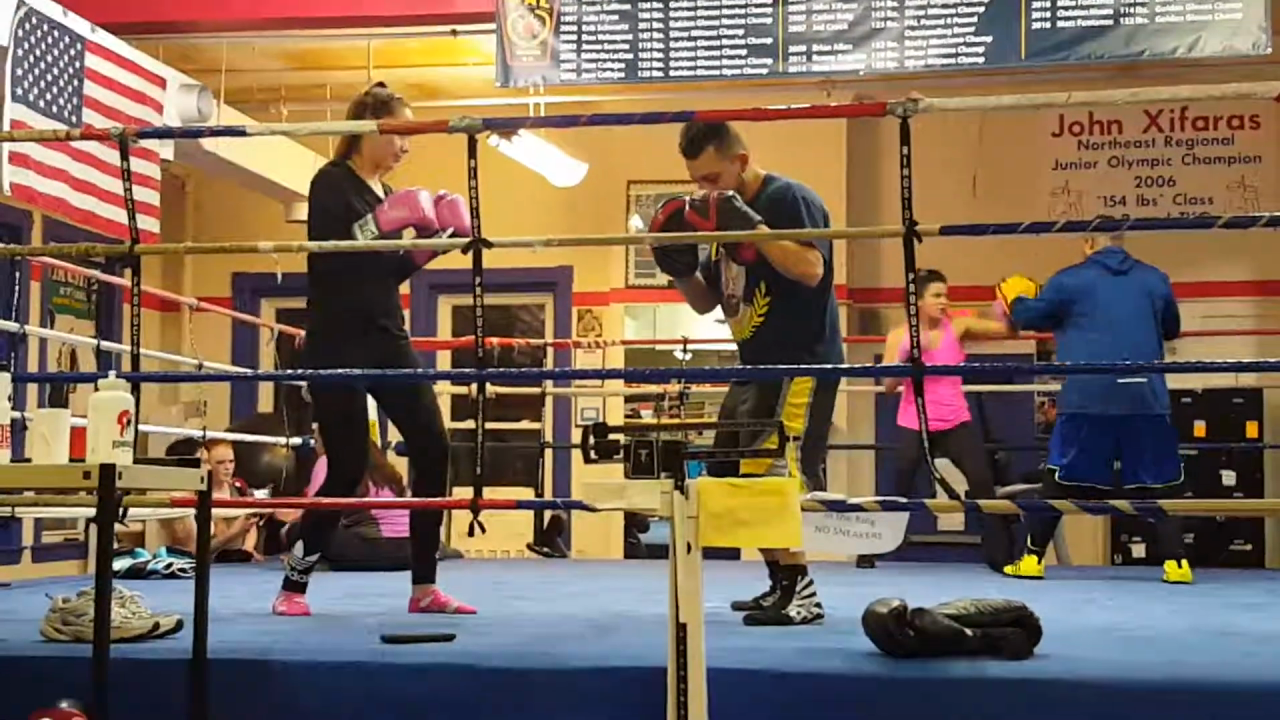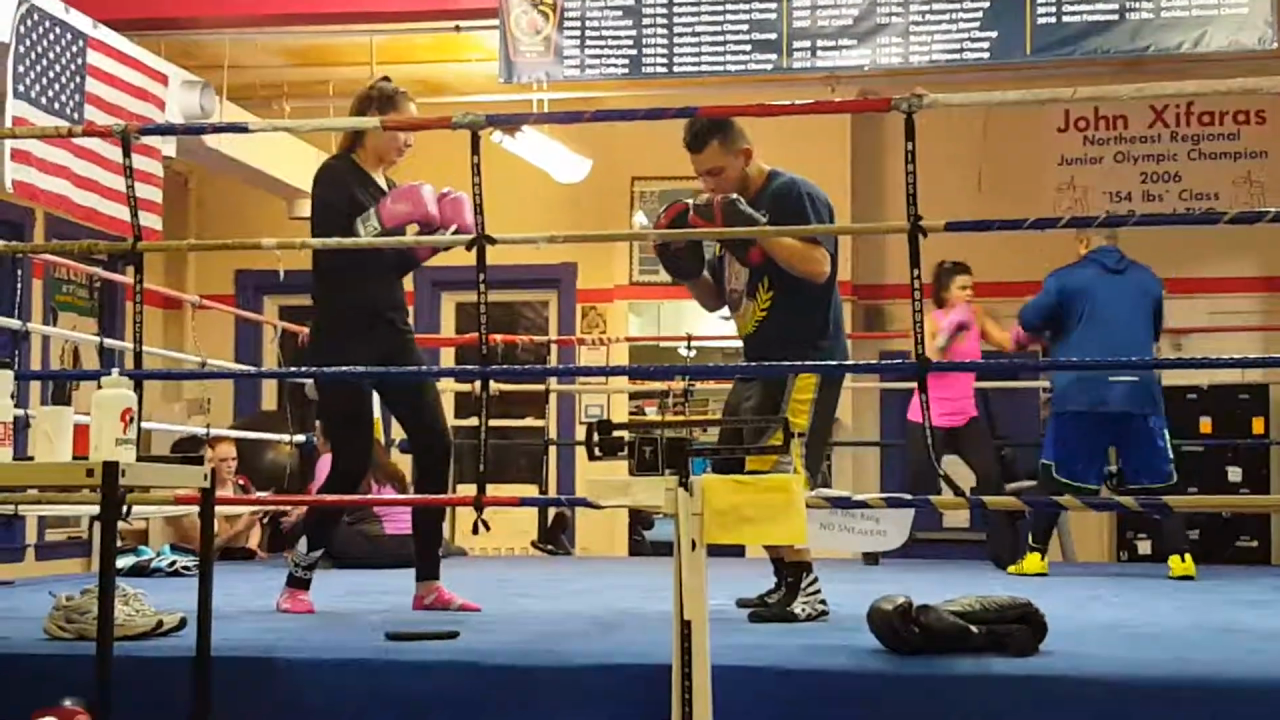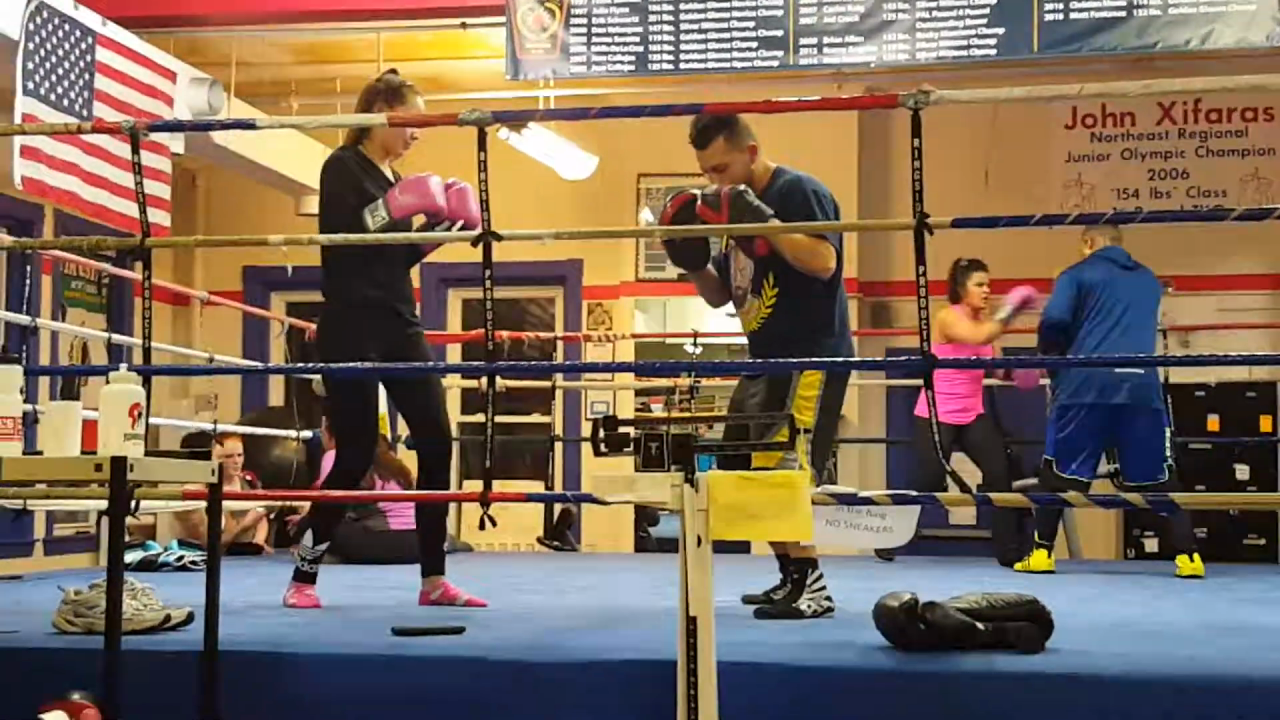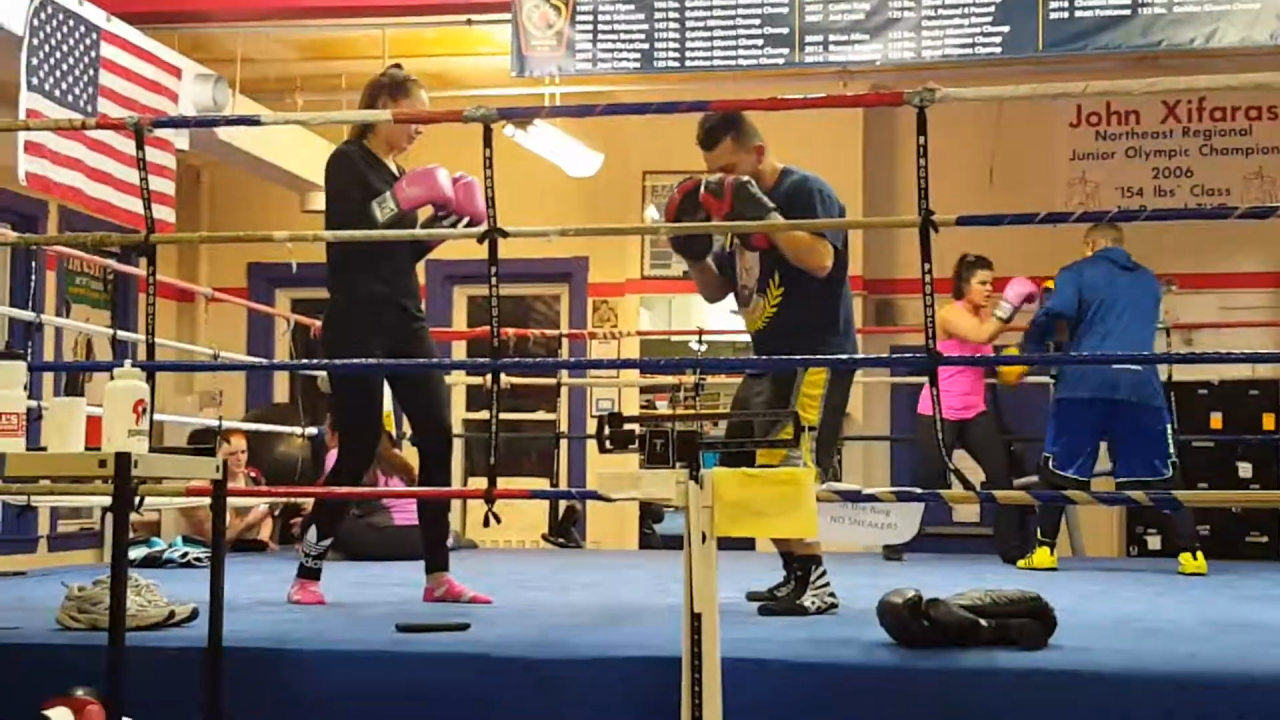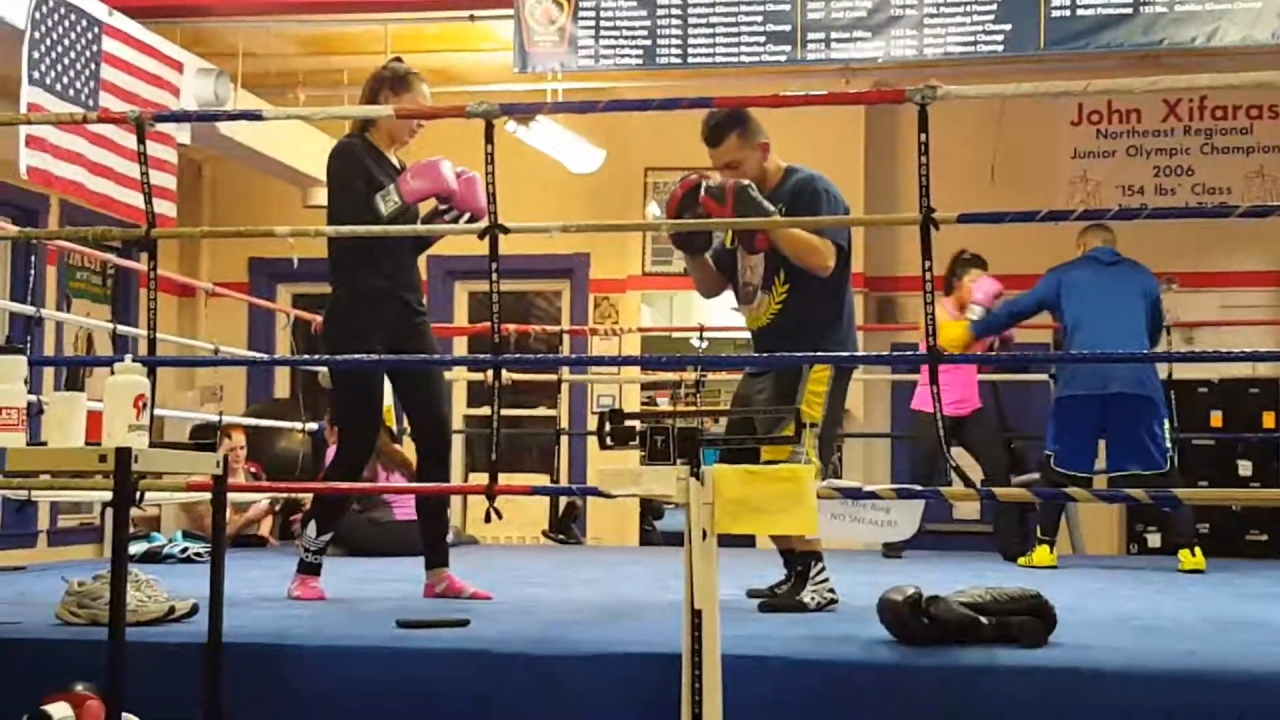
dt=0.1s
person 1, frame 1
left shoulder: (385, 190)
right shoulder: (332, 182)
right elbow: (323, 260)
left wrist: (430, 245)
right wrist: (381, 224)
left hip: (387, 339)
right hip: (337, 343)
left knee: (433, 450)
right knee: (348, 468)
left ankle: (424, 587)
right ankle: (293, 585)
person 1, frame 2
left shoulder: (387, 185)
right shoulder: (336, 175)
right elbow: (328, 253)
left wrist: (433, 238)
right wrist: (384, 218)
left hip: (392, 333)
right hip: (342, 337)
left knee: (436, 447)
right knee: (353, 461)
left ankle: (429, 585)
right ankle: (297, 583)
person 1, frame 3
left shoulder: (394, 176)
right shoulder: (343, 167)
right elbow: (336, 245)
left wrist: (438, 231)
right wrist: (392, 209)
left hip: (399, 325)
right hip: (351, 329)
left knee: (437, 442)
right knee: (356, 455)
left ankle: (434, 580)
right ankle: (303, 578)
person 1, frame 4
left shoulder: (398, 171)
right shoulder: (348, 160)
right elbow: (344, 237)
left wrist: (445, 222)
right wrist: (399, 201)
left hip: (405, 321)
right hip: (357, 324)
left knee: (437, 440)
right knee: (359, 448)
left ankle: (438, 577)
right ankle: (307, 574)
person 1, frame 5
left shoulder: (398, 164)
right shoulder: (350, 154)
right elbow: (347, 230)
left wrist: (446, 217)
right wrist: (403, 194)
left hip: (407, 315)
right hip: (359, 318)
left knee: (435, 435)
right knee: (358, 443)
left ankle: (438, 573)
right ankle: (307, 569)
person 2, frame 1
left shoulder: (788, 199)
right shoulder: (723, 219)
left elbow: (811, 269)
right elbow: (705, 302)
left wrist: (750, 225)
right wrist: (679, 265)
left hip: (802, 362)
right hip: (756, 366)
left knee: (771, 472)
right knee: (731, 478)
left ankle: (801, 591)
right ankle: (781, 583)
person 2, frame 2
left shoulder: (793, 194)
right shoulder: (729, 212)
left elbow: (818, 266)
right elbow: (715, 299)
left wrist: (754, 226)
right wrist: (684, 266)
left hip: (806, 359)
right hip: (761, 363)
left knee: (776, 469)
right knee: (737, 475)
left ankle: (807, 590)
right ankle: (786, 582)
person 2, frame 3
left shoulder: (798, 191)
right shoulder: (735, 208)
left elbow: (824, 262)
right elbow: (720, 295)
left wrist: (762, 219)
right wrist: (691, 259)
left hip: (810, 356)
right hip: (766, 359)
left knee: (782, 466)
right knee: (742, 472)
left ankle: (813, 585)
right ankle: (791, 578)
person 2, frame 4
left shoulder: (805, 191)
right shoulder: (741, 206)
left elbow: (821, 261)
right elbow: (714, 290)
left wrist: (763, 213)
right wrist: (693, 246)
left hip: (814, 355)
right hip: (767, 359)
left knee: (785, 464)
right knee: (743, 470)
left ankle: (816, 583)
right ankle: (795, 574)
person 2, frame 5
left shoulder: (810, 189)
right shoulder: (742, 208)
left elbow: (823, 260)
right elbow: (711, 286)
left wrist: (765, 217)
right wrist: (692, 242)
left hip: (815, 352)
right hip: (767, 356)
left knee: (789, 460)
right knee: (742, 469)
left ankle: (816, 578)
right ankle: (795, 571)
person 3, frame 1
left shoulder: (1071, 280)
right shoulder: (1155, 279)
left elbow: (1030, 317)
right elbow: (1171, 330)
left wrist: (1014, 298)
left hip: (1087, 396)
right hip: (1145, 395)
left knee: (1058, 479)
right knee: (1161, 484)
left ankle: (1032, 558)
right ankle: (1175, 562)
person 3, frame 2
left shoulder: (1065, 278)
right shoulder: (1148, 279)
left elbow: (1031, 321)
left hip: (1079, 393)
right hip: (1138, 391)
left knee: (1055, 477)
right knee: (1158, 479)
left ankle: (1035, 555)
right ankle: (1179, 557)
person 3, frame 3
left shoulder: (1077, 275)
right shoulder: (1149, 281)
left elbow: (1054, 322)
left wrist: (1050, 351)
left hip: (1084, 387)
right hip: (1141, 386)
left knee: (1057, 473)
right knee: (1159, 478)
left ankle: (1041, 553)
right ankle: (1187, 556)
person 3, frame 4
left shoulder: (1078, 275)
right shoulder: (1149, 281)
left elbow: (1056, 312)
left wrist: (1029, 341)
left hip: (1084, 385)
right hip: (1142, 383)
left knee: (1058, 473)
right knee: (1161, 474)
left ankle: (1044, 551)
right ankle: (1189, 554)
person 3, frame 5
left shoulder: (1064, 276)
right shoulder: (1143, 278)
left elbow: (1019, 308)
left wrist: (971, 330)
left hip: (1079, 382)
right hip: (1139, 379)
left knee: (1060, 469)
right knee: (1160, 469)
left ankle: (1044, 548)
right ankle: (1189, 550)
person 4, frame 1
left shoulder: (959, 325)
right shoulder: (899, 336)
left elbow: (1003, 330)
right elbow: (889, 385)
right wrist: (905, 357)
left hip: (956, 423)
right hip: (914, 425)
left knee: (983, 482)
right knee: (900, 491)
left ankle: (999, 555)
person 4, frame 2
left shoulder: (977, 319)
right shoulder: (928, 322)
left elbow: (1011, 345)
left wrist: (1024, 336)
right wrist: (948, 332)
left hip: (966, 419)
right hip: (927, 420)
left knee: (991, 479)
right knee: (918, 489)
left ankle: (1005, 552)
person 4, frame 3
left shoulder: (984, 321)
right shoulder: (949, 318)
left elbow: (997, 368)
right elbow: (977, 338)
left wrist: (1015, 372)
right wrist: (1010, 310)
left hip: (973, 416)
right hip: (934, 417)
left knee: (1000, 477)
right knee: (928, 486)
left ankle: (1010, 550)
person 4, frame 4
left shoulder: (985, 316)
right shoulder: (949, 314)
right elbow: (980, 336)
right wrist: (1010, 304)
left hip: (975, 413)
right hip: (938, 413)
left knee: (1001, 473)
right knee: (929, 482)
left ankle: (1012, 547)
right ankle: (895, 542)
person 4, frame 5
right shoulder: (937, 310)
left wrist: (998, 340)
left hip: (970, 409)
right hip: (931, 409)
left knee: (1000, 470)
right knee: (923, 479)
left ankle: (1012, 545)
right ankle: (895, 540)
